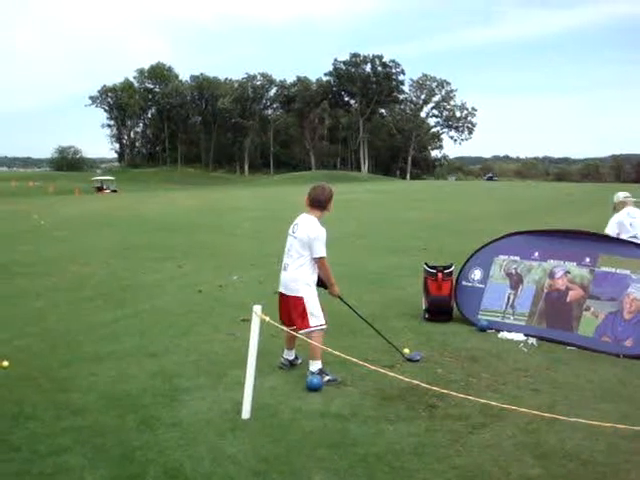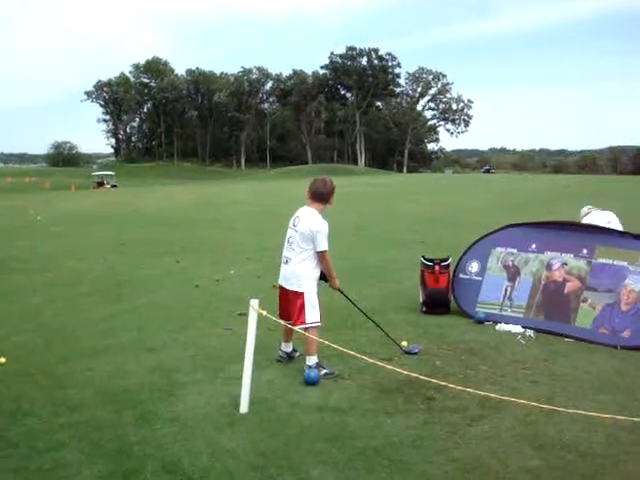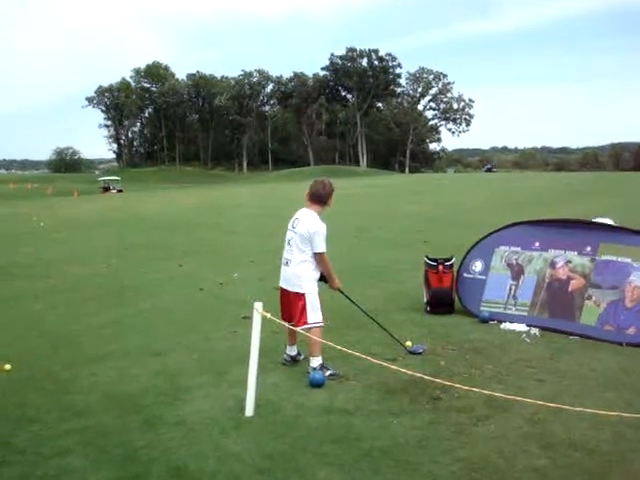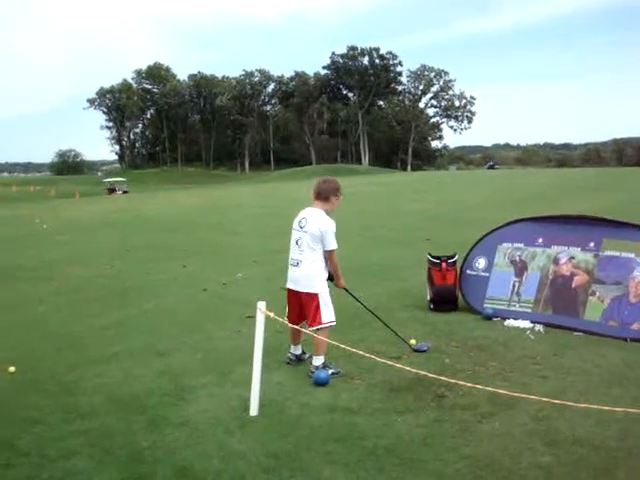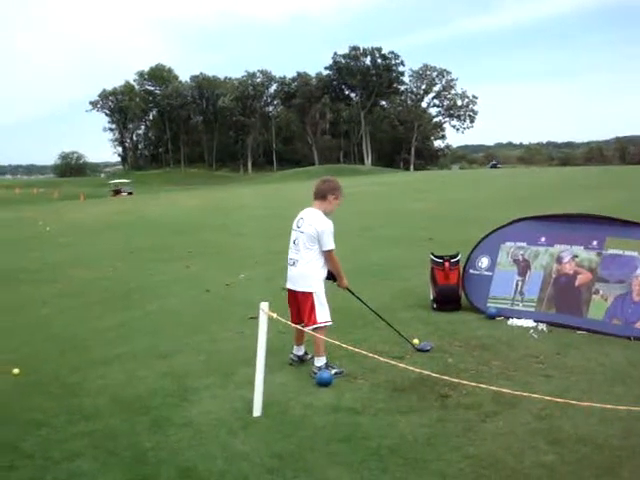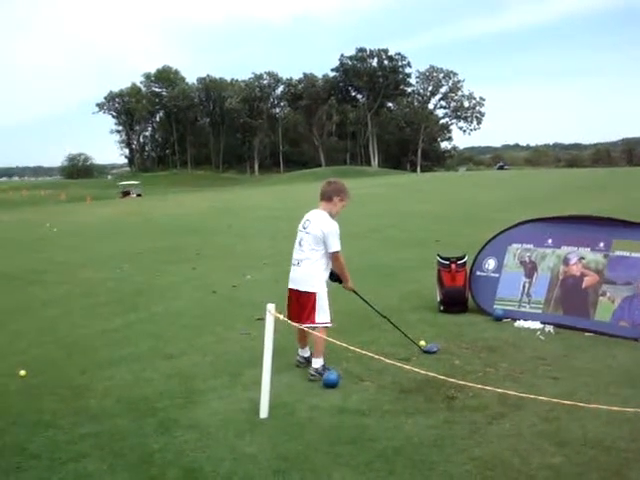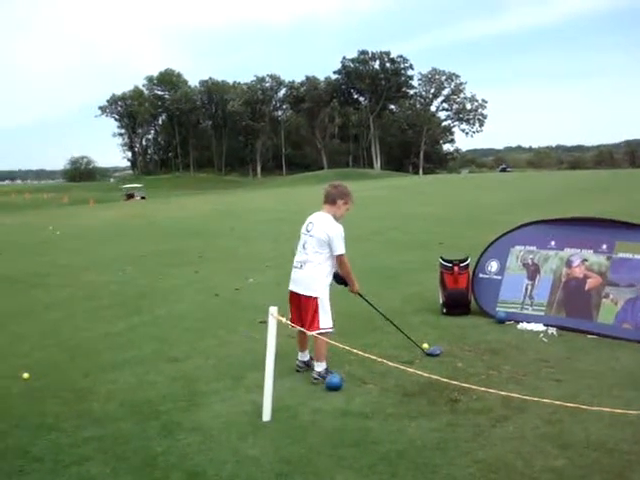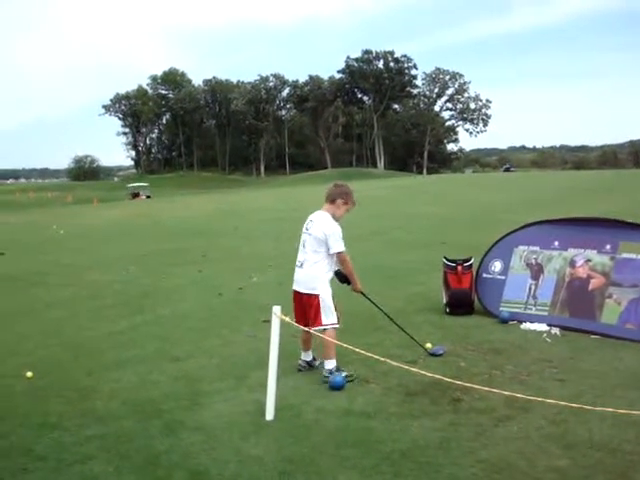
dt=0.3s
person 1, frame 1
left shoulder: (299, 221)
right shoulder: (317, 230)
right elbow: (321, 263)
left wrist: (323, 280)
right wrist: (332, 285)
left hip: (287, 281)
right hip: (302, 285)
left knee: (293, 323)
right knee: (316, 327)
left ankle: (288, 357)
right ankle: (315, 370)
person 1, frame 2
left shoulder: (299, 214)
right shoulder: (319, 224)
right elbow: (323, 256)
left wrist: (324, 273)
right wrist: (333, 279)
left hip: (287, 275)
right hip: (303, 280)
left knee: (290, 318)
right knee: (311, 323)
left ankle: (286, 350)
right ankle: (312, 364)
person 1, frame 3
left shoulder: (298, 216)
right shoulder: (317, 225)
right elbow: (321, 258)
left wrist: (325, 275)
right wrist: (333, 279)
left hip: (287, 277)
right hip: (303, 281)
left knee: (293, 319)
right knee: (314, 323)
left ankle: (291, 353)
right ankle: (316, 365)
person 1, frame 4
left shoulder: (301, 215)
right shoulder: (326, 223)
right elbow: (330, 256)
left wrist: (331, 274)
right wrist: (339, 278)
left hip: (294, 277)
right hip: (313, 281)
left knee: (296, 320)
right knee: (323, 323)
left ankle: (295, 352)
right ankle: (318, 364)
person 1, frame 5
left shoulder: (302, 215)
right shoulder: (324, 223)
right elbow: (330, 256)
left wrist: (328, 271)
right wrist: (341, 278)
left hip: (295, 277)
right hip: (310, 280)
left knee: (300, 320)
right knee: (319, 323)
left ankle: (298, 353)
right ankle: (320, 365)
person 1, frame 6
left shoulder: (308, 217)
right shoulder: (329, 224)
right elbow: (336, 258)
left wrist: (331, 269)
right wrist: (347, 280)
left hip: (297, 278)
right hip: (313, 281)
left knee: (303, 321)
right knee: (320, 323)
left ankle: (303, 355)
right ankle: (317, 366)
person 1, frame 7
left shoulder: (311, 220)
right shoulder: (334, 228)
right elbow: (342, 261)
left wrist: (337, 274)
right wrist: (352, 283)
left hip: (298, 281)
right hip: (315, 285)
left knee: (303, 325)
right knee: (322, 328)
left ankle: (303, 359)
right ankle: (320, 370)
person 1, frame 8
left shoulder: (312, 218)
right shoulder: (331, 226)
right elbow: (342, 259)
left wrist: (335, 270)
right wrist: (355, 282)
left hip: (301, 280)
right hip: (317, 283)
left knee: (307, 324)
right knee: (329, 325)
left ankle: (306, 359)
right ankle: (330, 368)
